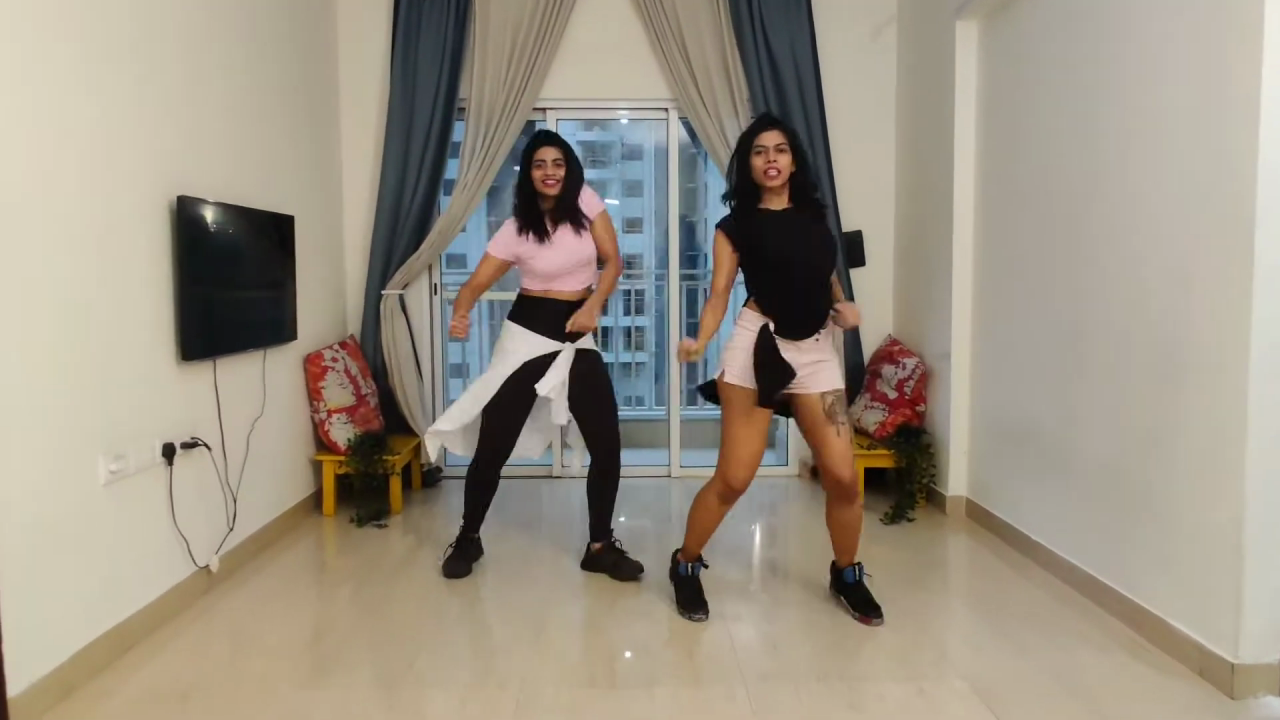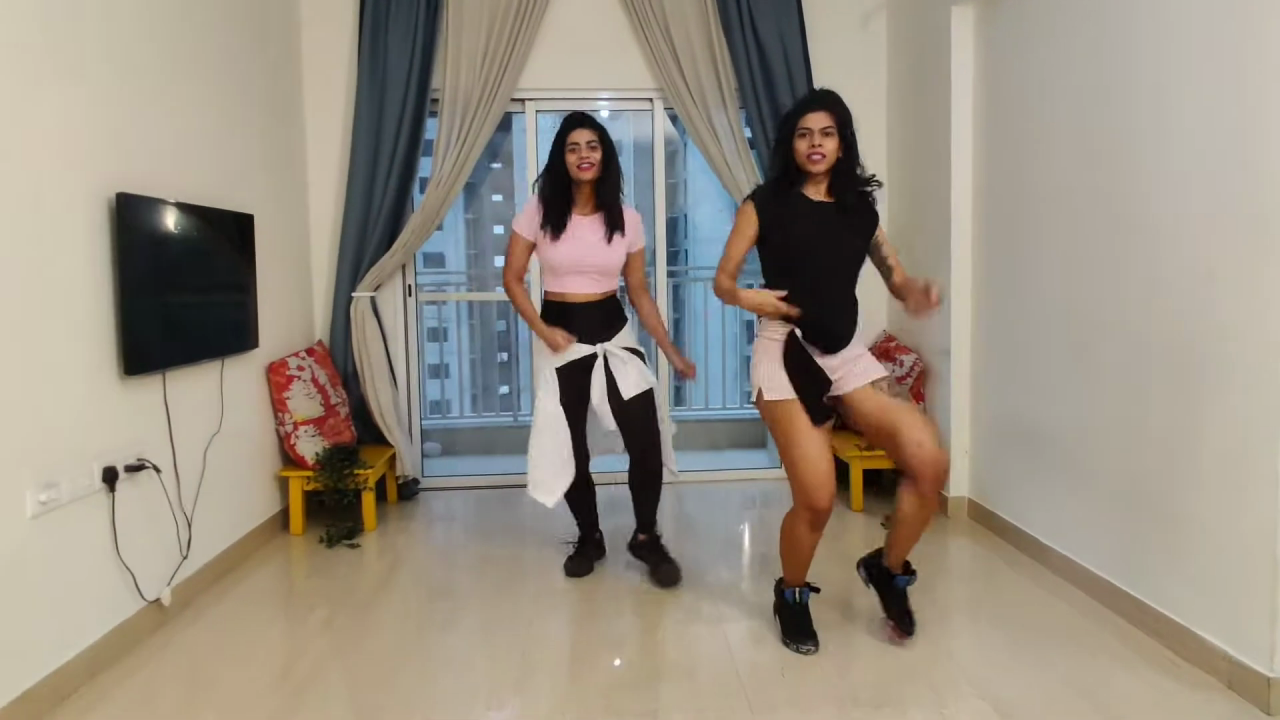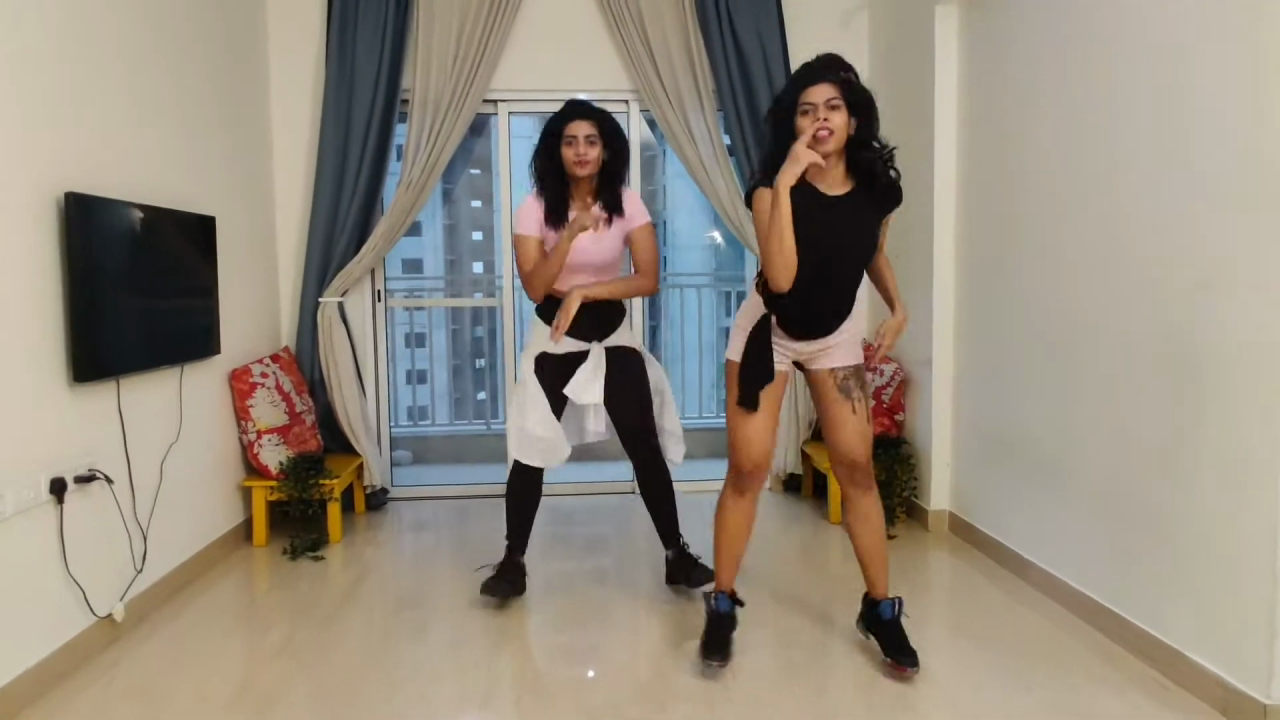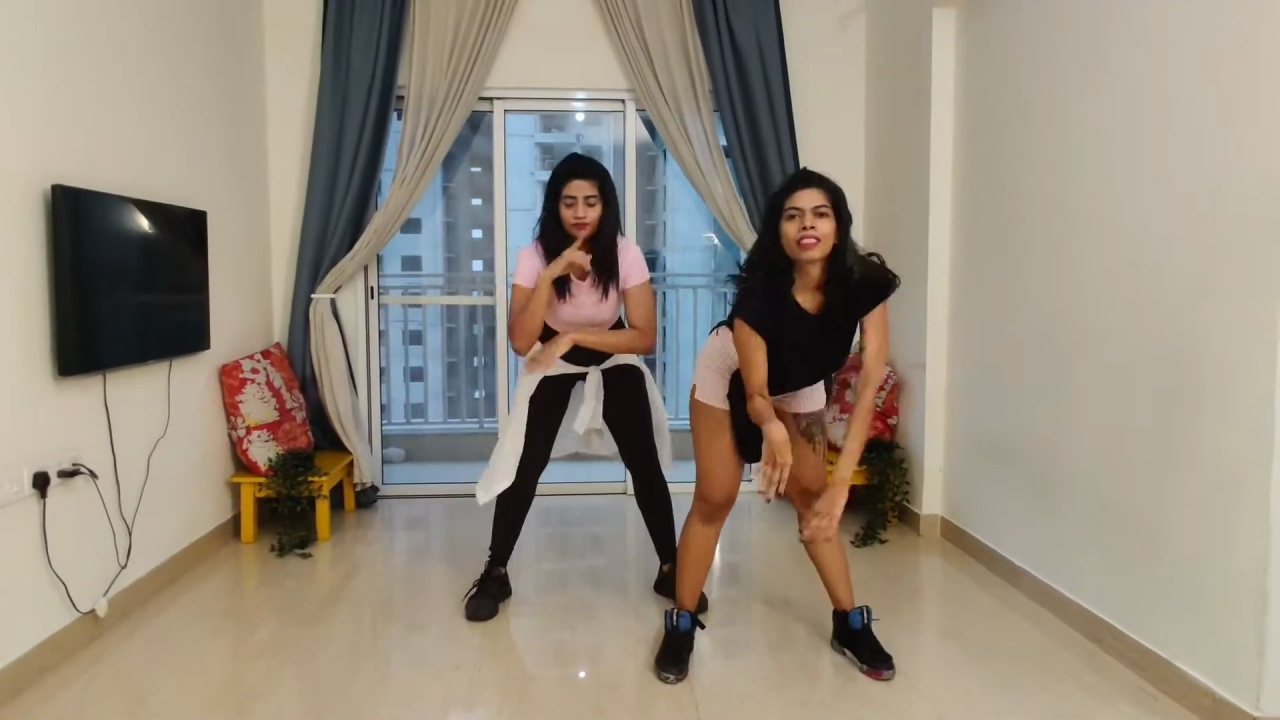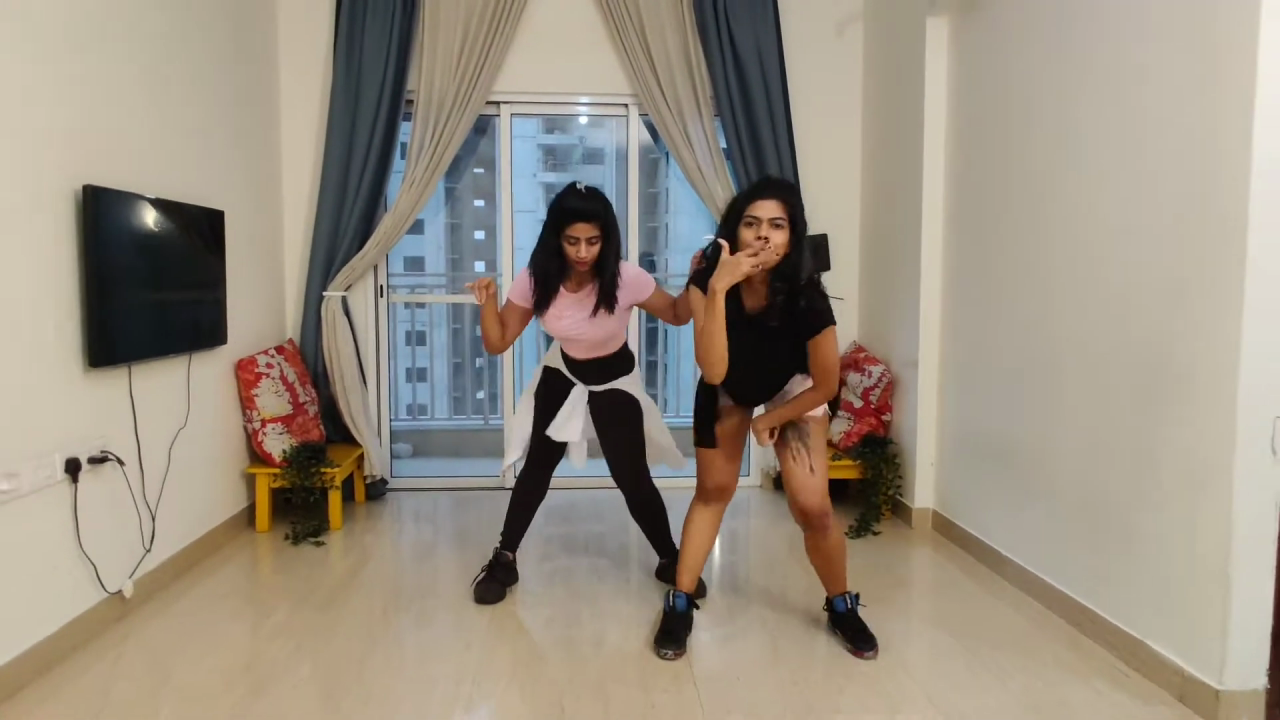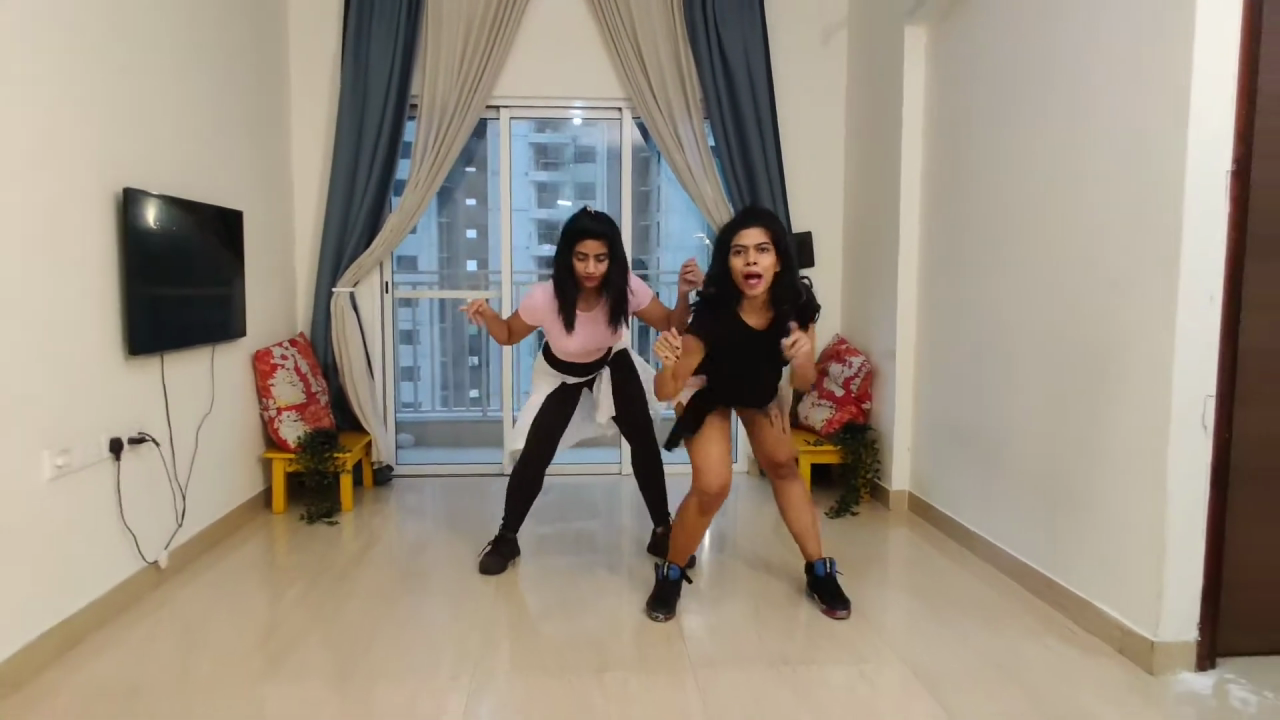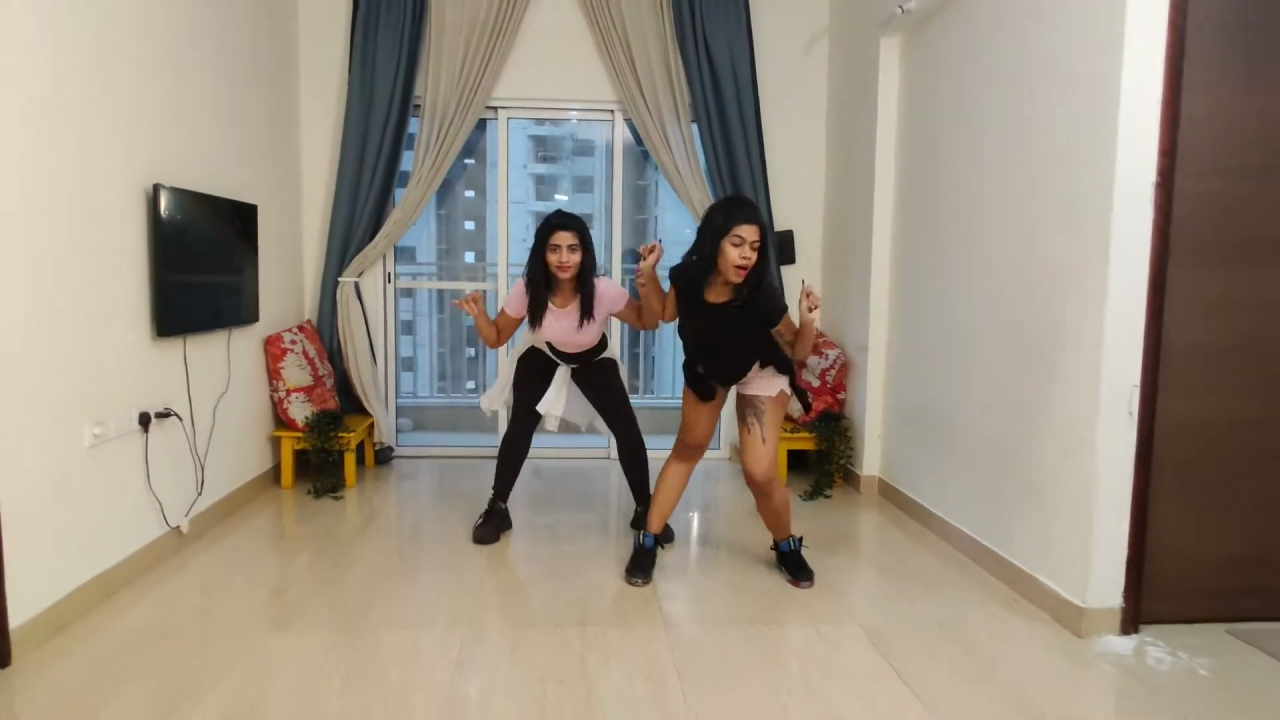
dt=0.4s
person 1, frame 1
left shoulder: (812, 212)
right shoulder: (735, 225)
right elbow: (717, 297)
left wrist: (844, 306)
right wrist: (699, 342)
left hip: (817, 353)
right hip: (757, 349)
left knee: (843, 478)
right knee: (733, 480)
left ankle: (847, 575)
right ankle: (685, 565)
person 1, frame 2
left shoulder: (859, 207)
right shoulder: (767, 202)
left elbow: (896, 278)
right elbow: (723, 277)
left wrist: (915, 294)
right wrist: (747, 297)
left hip: (846, 356)
right hip: (786, 357)
left knee: (930, 464)
right knee: (817, 498)
left ankle: (888, 568)
right ankle: (791, 597)
person 1, frame 3
left shoulder: (878, 187)
right shoulder: (773, 188)
right elbow: (780, 278)
left wrist: (897, 306)
right wrist: (786, 183)
left hip: (836, 334)
right hip: (767, 331)
left knee: (857, 466)
right knee: (749, 467)
left ankle: (880, 608)
right ankle: (721, 604)
person 1, frame 4
left shoulder: (865, 285)
right shoulder: (759, 295)
left elbow: (868, 382)
right elbow: (754, 394)
left wrist: (841, 479)
right wrist: (772, 429)
left hip: (798, 387)
right hip: (730, 375)
left knee: (811, 498)
right knee: (716, 500)
left ankle: (850, 622)
right ankle: (681, 625)
person 1, frame 5
left shoulder: (806, 298)
right shoulder: (707, 282)
left elbow: (825, 385)
right elbow: (713, 371)
left wrist: (771, 418)
right wrist: (718, 288)
left hip: (793, 390)
right hip: (729, 384)
left knee: (811, 507)
right knee: (714, 490)
left ankle: (841, 606)
right ankle: (679, 604)
person 1, frame 6
left shoulder: (798, 305)
right shoulder: (711, 314)
left elbow: (804, 382)
right elbow: (664, 391)
left wrist: (803, 360)
right wrist: (670, 363)
left hip: (760, 387)
right hip: (705, 393)
left knee: (783, 466)
right knee: (713, 487)
left ankle: (819, 571)
right ankle: (670, 574)
person 1, frame 7
left shoulder: (762, 296)
right shoulder: (688, 279)
left elbow: (797, 351)
right elbow: (666, 314)
left wrist: (807, 322)
right wrist: (648, 278)
left hip: (761, 375)
right hip: (706, 368)
left knee: (760, 475)
right knee: (688, 449)
left ankle: (787, 547)
person 2, frame 1
left shoulder: (586, 203)
right shoulder: (514, 230)
left elbow: (612, 260)
right elbow: (477, 282)
left wrist: (594, 306)
right wrist: (460, 315)
left hip: (577, 339)
right hip: (527, 337)
left knee: (608, 445)
right knee: (492, 447)
left ankle: (600, 545)
right ankle: (468, 537)
person 2, frame 2
left shoulder: (625, 218)
right shoulder: (540, 210)
left elbow: (640, 292)
right elbow: (512, 278)
left wrist: (670, 349)
right wrist: (541, 328)
left hip: (615, 336)
right hip: (564, 341)
left knee: (648, 446)
right knee: (570, 458)
left ankle: (646, 537)
right ankle: (589, 538)
person 2, frame 3
left shoulder: (627, 203)
right shoulder: (535, 207)
left elbow: (649, 279)
right elbow: (534, 284)
left wrist: (584, 292)
right wrist: (570, 234)
left hip: (613, 332)
right hip: (554, 334)
left knee: (646, 447)
right knee: (531, 447)
left ankle: (677, 555)
right ankle: (513, 561)
person 2, frame 4
left shoulder: (625, 254)
right shoulder: (534, 257)
left elbow: (646, 338)
right elbow: (521, 342)
left wrist: (575, 336)
right wrist: (553, 272)
left hip: (614, 359)
right hip: (552, 363)
left knee: (646, 465)
right knee: (524, 468)
left ankle: (671, 570)
right ankle: (495, 575)
person 2, frame 5
left shoulder: (626, 278)
right shoulder: (536, 278)
left elbow: (676, 315)
right elbow: (497, 344)
right wrist: (487, 302)
left hip: (615, 382)
right hip: (562, 373)
left knee: (633, 479)
right knee: (537, 465)
left ankle: (670, 560)
right ankle: (503, 560)
person 2, frame 6
left shoulder: (627, 289)
right shoulder: (543, 298)
left elbow: (671, 325)
right elbow: (508, 335)
left wrist: (685, 294)
right wrist: (487, 317)
left hip: (612, 364)
right hip: (559, 375)
left knee: (644, 440)
right knee: (533, 458)
left ankle: (662, 531)
right ankle: (507, 537)
person 2, frame 7
left shoulder: (605, 291)
right shoulder: (525, 292)
left elbow: (647, 322)
right elbow: (495, 338)
left wrist: (648, 288)
right wrist: (478, 313)
left hip: (595, 361)
right hip: (543, 355)
left knee: (628, 430)
right knee: (521, 425)
left ankle: (645, 510)
right ankle: (498, 508)
